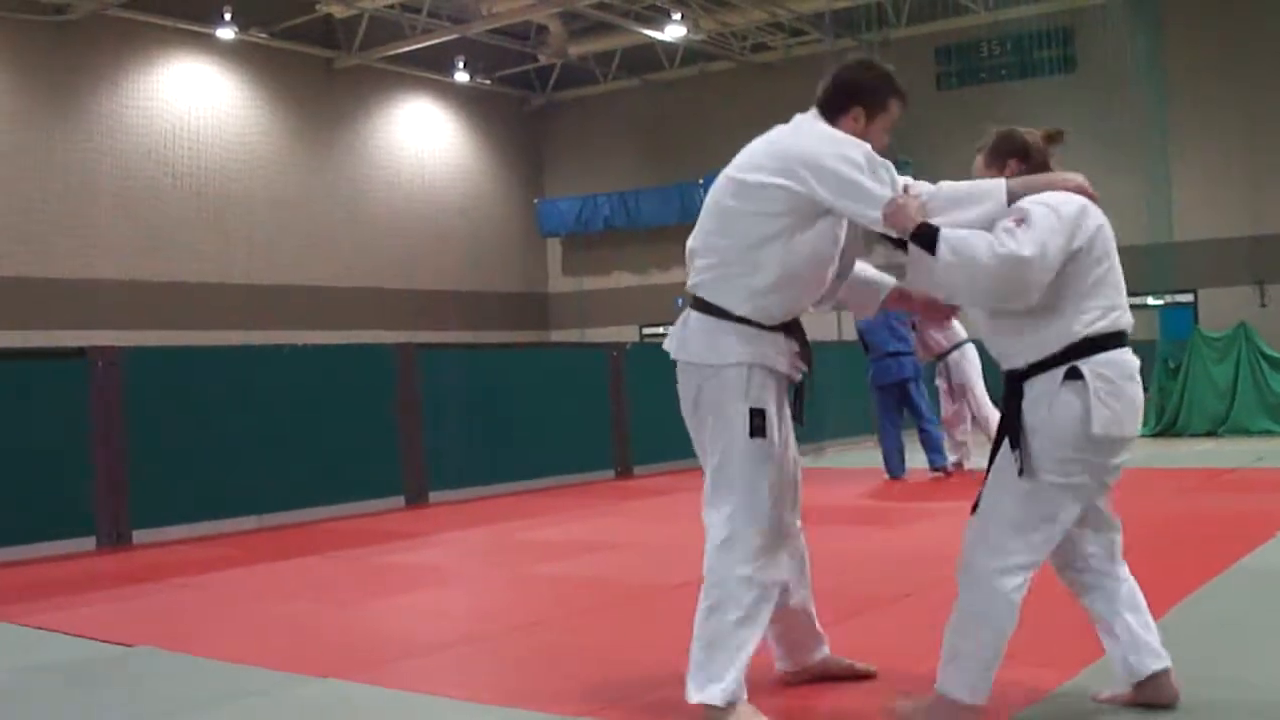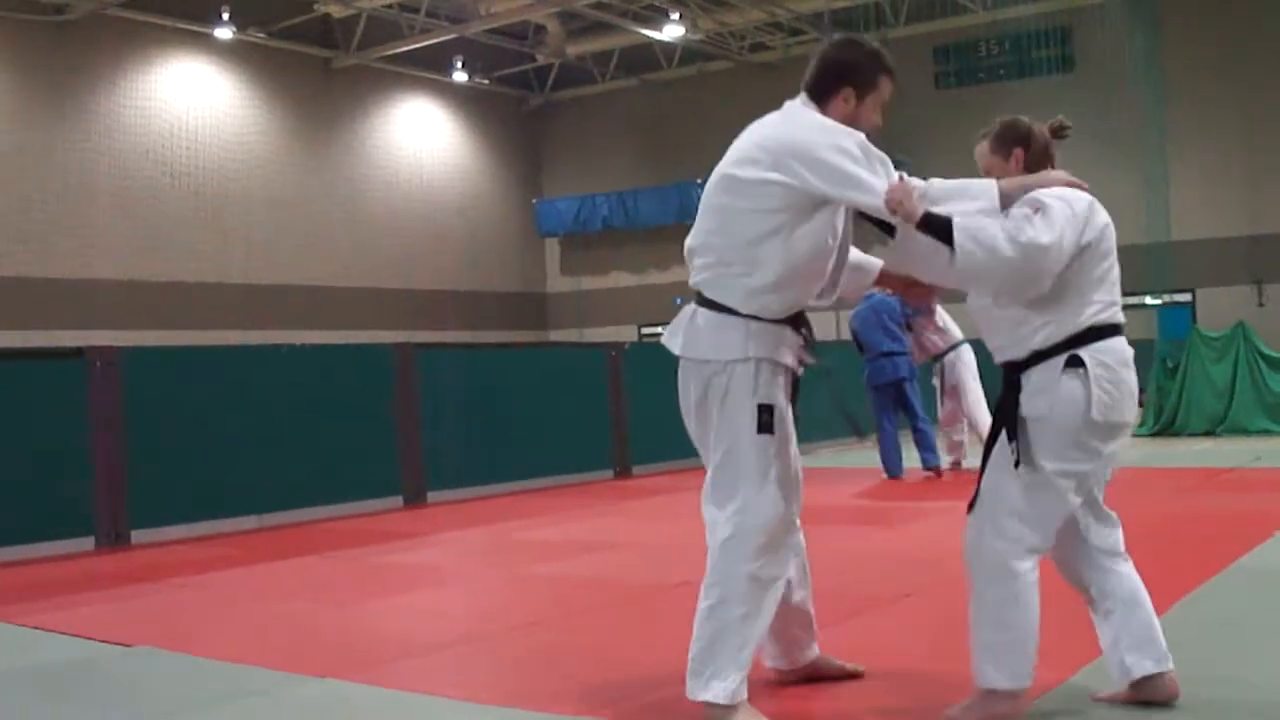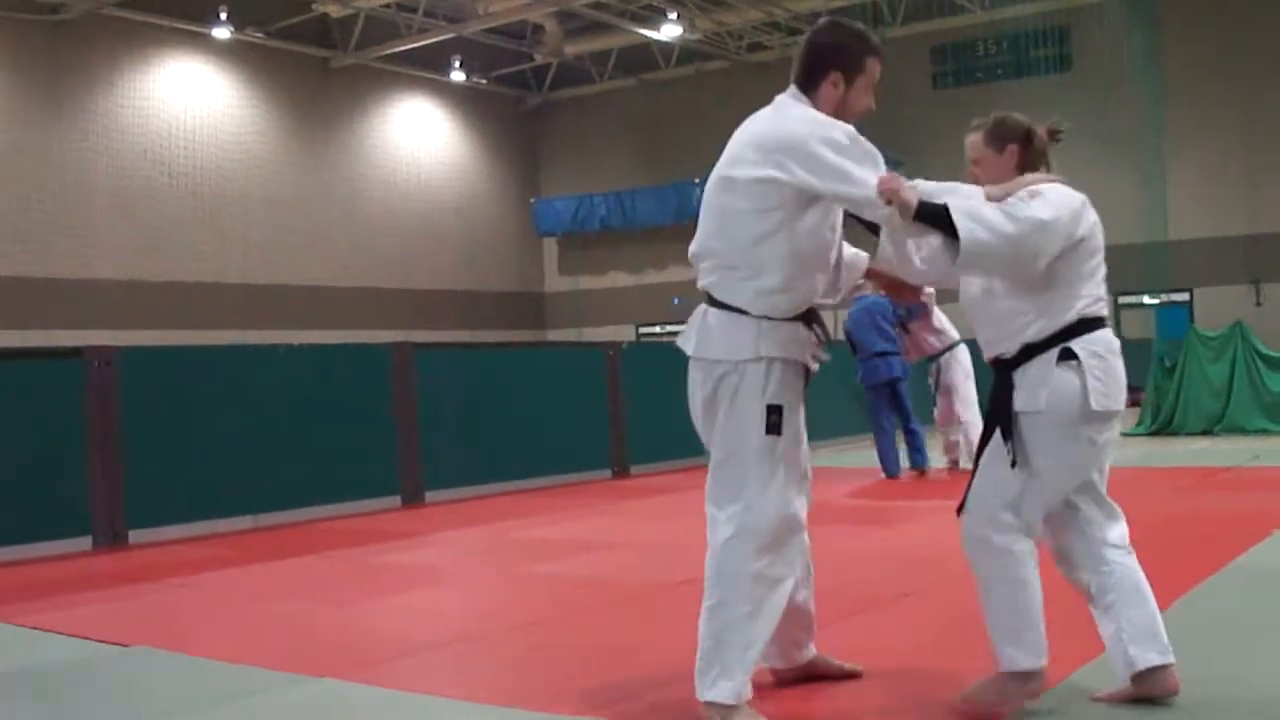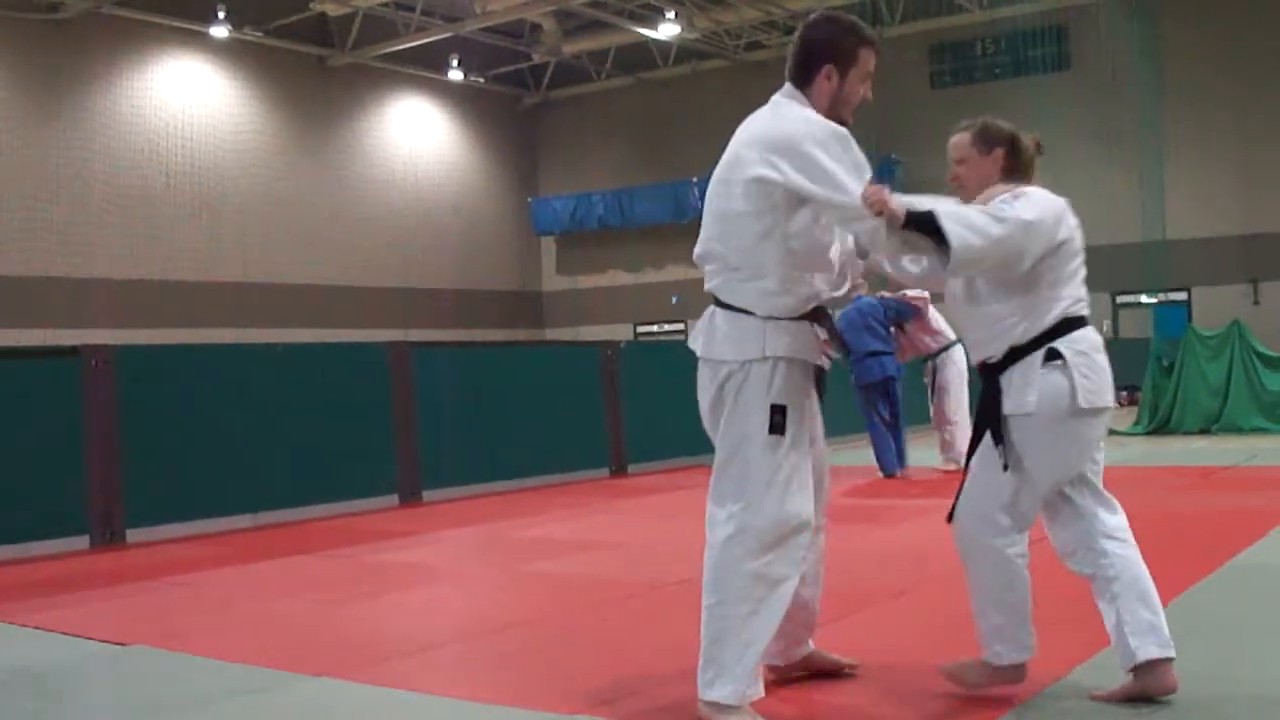
dt=0.1s
person 1, frame 1
left shoulder: (801, 151)
right shoulder: (817, 150)
left elbow: (826, 266)
right elbow: (914, 208)
left wrist: (903, 296)
right wrist: (1033, 186)
left hip: (744, 346)
right hip: (728, 351)
left knee: (776, 509)
right knee: (748, 519)
left ankle: (800, 652)
person 1, frame 2
left shoulder: (790, 140)
right shoulder: (809, 140)
left elbow: (814, 252)
left wrist: (887, 278)
right wrist: (1028, 185)
left hip: (744, 342)
right hip: (733, 349)
left knee: (774, 503)
right knee: (751, 516)
left ankle: (792, 650)
person 1, frame 3
left shoulder: (783, 132)
right shoulder: (810, 136)
right elbow: (897, 204)
left wrist: (877, 270)
left hip: (763, 342)
right hip: (749, 349)
left knee: (784, 506)
right knee: (757, 517)
left ankle: (788, 651)
person 1, frame 4
left shoulder: (783, 131)
right shoulder: (802, 134)
right elbow: (878, 211)
left hip: (771, 342)
right hip: (757, 349)
left knee: (800, 502)
right knee: (759, 516)
left ankle: (789, 647)
person 2, frame 1
left shoulder: (1056, 211)
right shoulder: (1033, 222)
left elbow: (1002, 270)
right elbow: (962, 280)
left wrist: (923, 231)
right wrist: (911, 233)
left hip: (1073, 398)
right hip: (1088, 396)
left knee: (997, 547)
right knee: (1087, 546)
person 2, frame 2
left shoulder: (1063, 205)
right shoulder: (1032, 214)
left elbow: (1019, 255)
right elbow: (957, 264)
left wrist: (929, 219)
right wrist: (910, 224)
left hip: (1069, 388)
right hip: (1079, 387)
left knee: (1002, 535)
right knee: (1087, 539)
right ankle: (1149, 671)
person 2, frame 3
left shoulder: (1055, 203)
right shoulder: (1007, 212)
left elbow: (1012, 235)
right elbow: (929, 256)
left wrist: (922, 209)
left hip: (1062, 381)
right hip: (1062, 383)
left knee: (993, 522)
right knee: (1091, 530)
left ankle: (1022, 667)
right ankle: (1152, 666)
person 2, frame 4
left shoulder: (1037, 207)
right shoulder: (991, 216)
left elbow: (999, 237)
left wrist: (910, 218)
left hip: (1049, 383)
right hip: (1054, 382)
left knee: (986, 523)
right knee: (1090, 524)
left ankle: (1006, 658)
right ankle: (1151, 660)
person 3, frame 1
left shoulder: (861, 319)
left hip: (881, 370)
right hip: (907, 365)
left knee: (889, 424)
right knee: (925, 418)
left ankle: (896, 471)
right ankle: (939, 463)
person 3, frame 2
left shoulder: (855, 317)
right shoulder: (892, 301)
left hip: (877, 371)
right hip: (902, 365)
left knee: (886, 424)
right knee: (918, 418)
left ankle: (894, 470)
right ankle: (931, 462)
person 3, frame 3
left shoulder: (848, 319)
right shoulder: (883, 303)
left hip: (870, 371)
right hip: (895, 365)
left knee: (881, 424)
right knee: (908, 418)
left ankle: (892, 469)
right ankle: (920, 462)
person 3, frame 4
left shoulder: (841, 319)
right shoulder: (876, 303)
right elbow: (913, 311)
left hip: (864, 370)
right hip: (888, 365)
left knee: (876, 422)
right knee: (895, 418)
left ankle: (890, 468)
right ankle: (898, 463)
person 4, frame 1
right shoulder: (918, 324)
right elbow: (925, 353)
left hip: (961, 357)
left knee: (981, 406)
right knee: (950, 417)
right ankle: (959, 460)
person 4, frame 2
left shoulder: (922, 307)
right shoulder: (913, 322)
right elbow: (920, 356)
left hip: (958, 356)
right hip: (941, 365)
left knee: (974, 410)
right knee: (947, 417)
right ankle: (955, 459)
person 4, frame 3
left shoulder: (919, 306)
right shoulder: (905, 325)
left elbow: (929, 294)
right elbow: (911, 355)
left hip: (955, 357)
right hip: (937, 366)
left knee: (964, 411)
right knee: (944, 417)
right ankle: (954, 459)
person 4, frame 4
left shoulder: (916, 307)
right shoulder: (901, 326)
left elbow: (923, 297)
right elbow: (905, 354)
left hip: (949, 357)
right hip: (933, 362)
left knee: (954, 411)
right knee: (938, 415)
left ankle: (958, 459)
right ankle: (949, 457)
